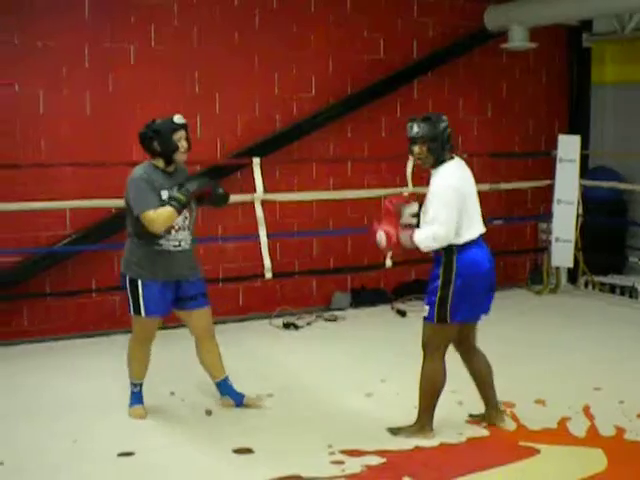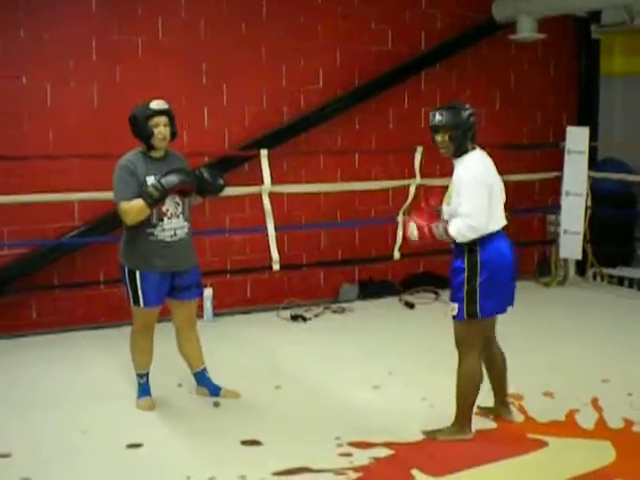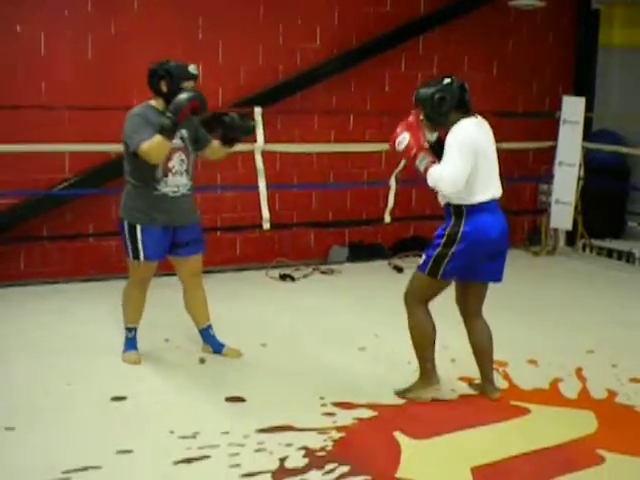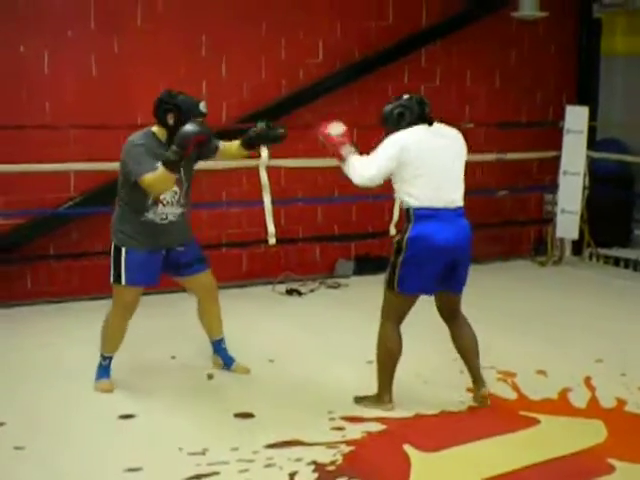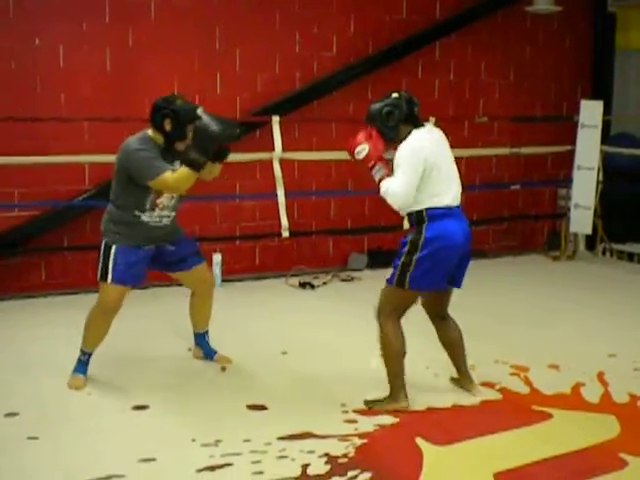
dt=0.7s
person 1, frame 1
left shoulder: (444, 180)
right shoulder: (457, 168)
left elbow: (438, 235)
left wrist: (399, 234)
right wrist: (415, 212)
left hip: (458, 265)
right hip: (477, 257)
left knee: (433, 350)
right knee: (466, 344)
left ankle: (423, 424)
right ankle: (493, 410)
person 1, frame 2
left shoulder: (470, 170)
right shoulder: (477, 161)
left elbow: (472, 226)
left wrist: (432, 228)
right wrist: (446, 211)
left hip: (480, 258)
right hip: (495, 252)
left knee: (468, 346)
right knee: (485, 338)
left ankle: (462, 426)
right ankle: (502, 406)
person 1, frame 3
left shoulder: (463, 134)
right shoulder: (477, 125)
left elbow: (449, 184)
left wrist: (419, 154)
right wrist: (429, 143)
left hip: (467, 227)
right hip: (491, 223)
left knee: (414, 298)
right knee: (471, 311)
left ankle: (428, 380)
right ankle: (488, 383)
person 1, frame 4
left shoulder: (401, 141)
right shoulder: (454, 137)
left elbow: (365, 175)
left wrist: (340, 144)
left hip: (422, 234)
right hip: (458, 229)
left knee: (390, 319)
right knee: (453, 314)
left ankle: (383, 396)
right ankle: (479, 385)
person 1, frame 5
left shoulder: (412, 146)
right shoulder: (432, 134)
left elbow: (398, 197)
left wrist: (374, 162)
right wrist: (378, 156)
left hip: (431, 235)
right hip: (456, 229)
left knee: (387, 314)
right knee: (437, 311)
left ankle: (397, 395)
right ankle: (465, 377)
person 2, frame 1
left shoulder: (181, 172)
right shoulder: (141, 178)
right elbow: (155, 223)
left wrist: (207, 196)
right wrist: (186, 193)
left hip: (185, 270)
right hip: (147, 272)
left knee: (205, 330)
right knee: (143, 336)
left ankle: (228, 393)
right ankle: (135, 394)
person 2, frame 2
left shoulder: (178, 160)
right shoulder: (129, 165)
right elbow: (128, 215)
left wrist: (204, 188)
right wrist: (160, 189)
left hip: (183, 259)
right hip: (145, 262)
left knee: (187, 322)
right knee: (144, 325)
left ankle: (204, 382)
right ankle: (143, 386)
person 2, frame 3
left shoulder: (187, 119)
right shoulder: (139, 116)
left elbow: (211, 152)
right elbow: (153, 154)
left wrist: (230, 135)
right wrist: (172, 119)
left hip: (184, 215)
right hip: (145, 216)
left knee: (193, 276)
right knee: (140, 278)
left ankle: (210, 340)
right ankle: (130, 340)
person 2, frame 4
left shoulder: (188, 140)
right shoulder: (137, 146)
left elbow: (226, 150)
right elbow: (155, 186)
left wrist: (252, 140)
right wrist: (178, 151)
left hip: (176, 236)
right hip: (135, 240)
left knee: (208, 291)
right knee: (123, 306)
left ankle: (222, 354)
right ankle: (104, 367)
person 2, frame 5
left shoulder: (178, 147)
right shoulder: (136, 150)
left elbow: (209, 174)
right elbow: (175, 185)
left wrist: (217, 150)
right wrist: (201, 151)
left hip: (166, 235)
right hip: (125, 237)
left knee: (204, 283)
right knee: (108, 304)
left ankle: (202, 346)
right ankle: (81, 363)
